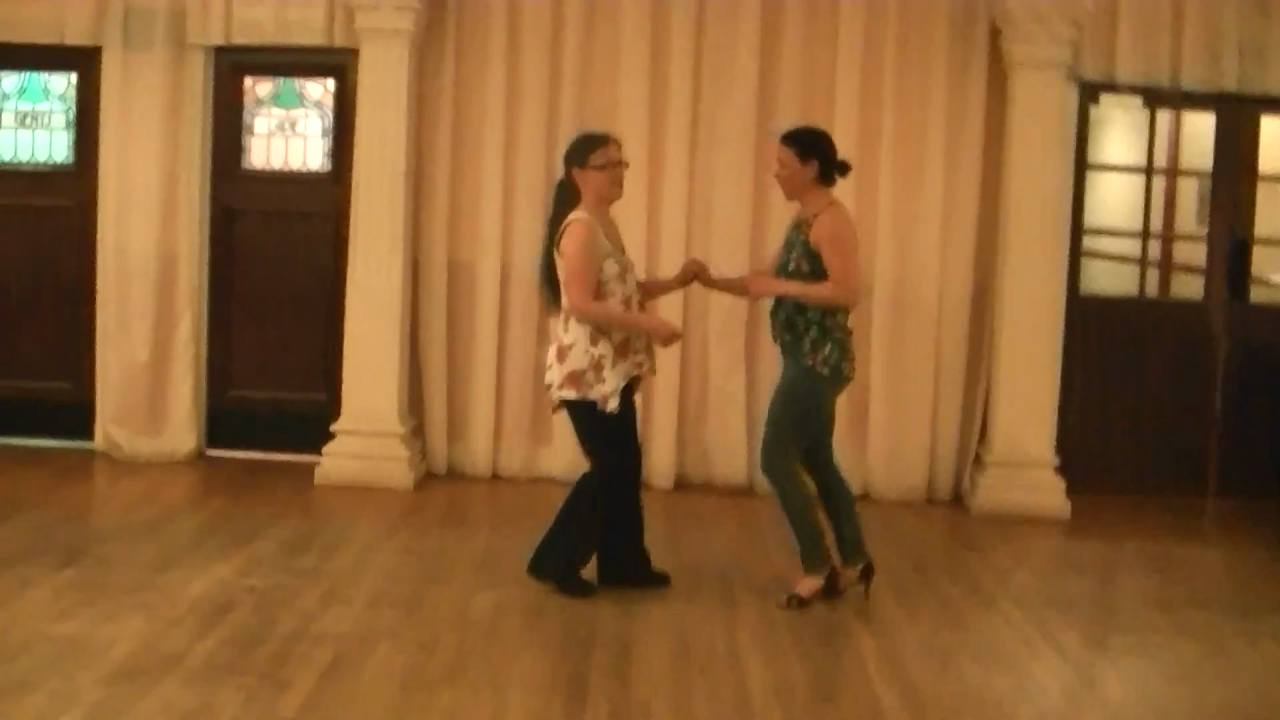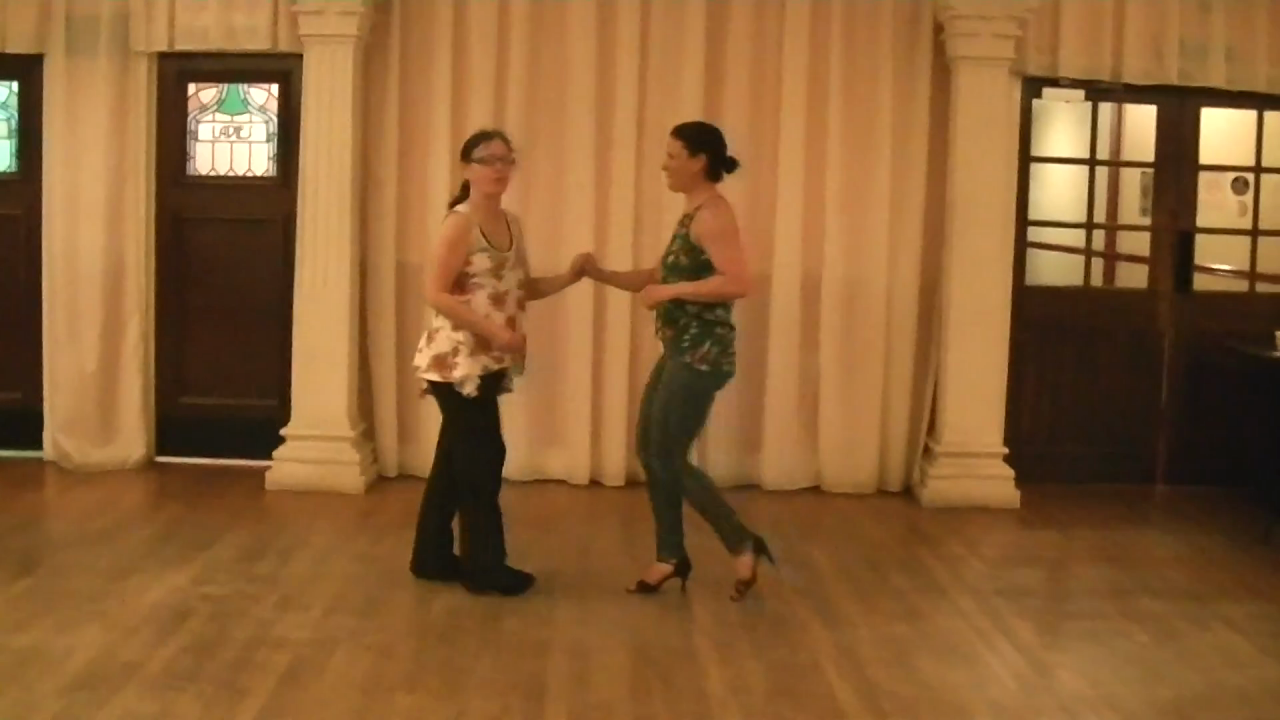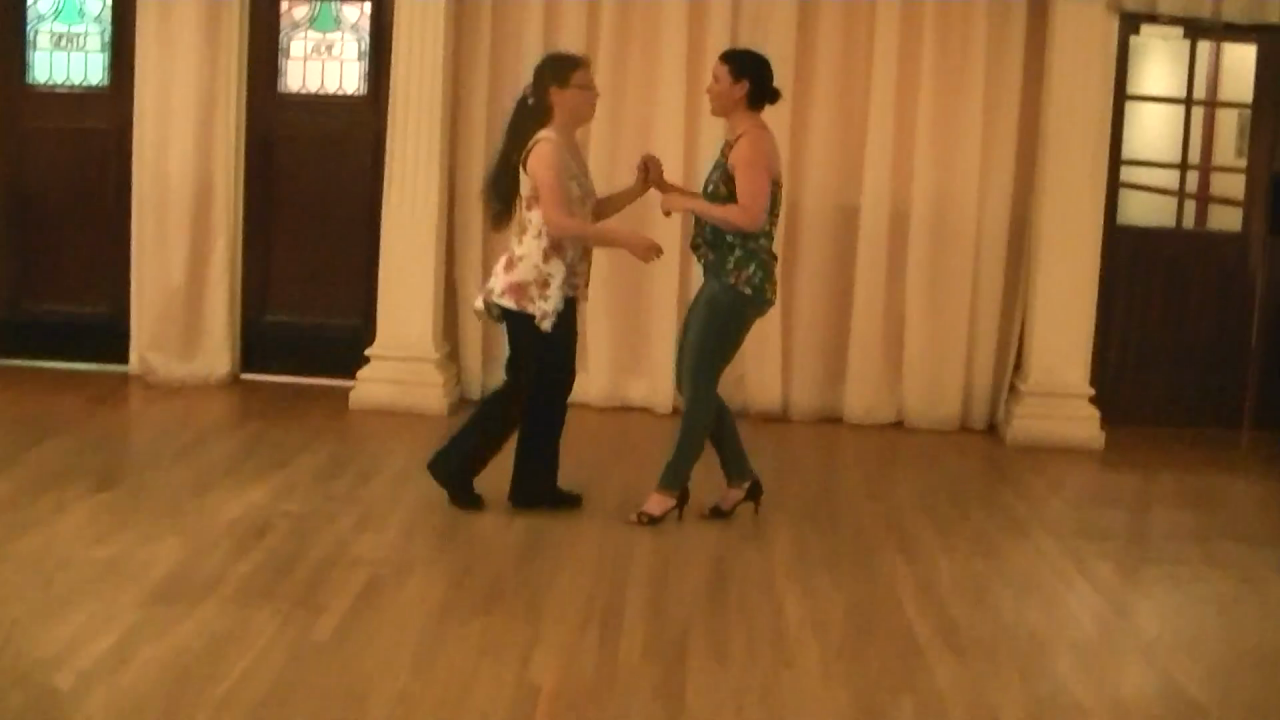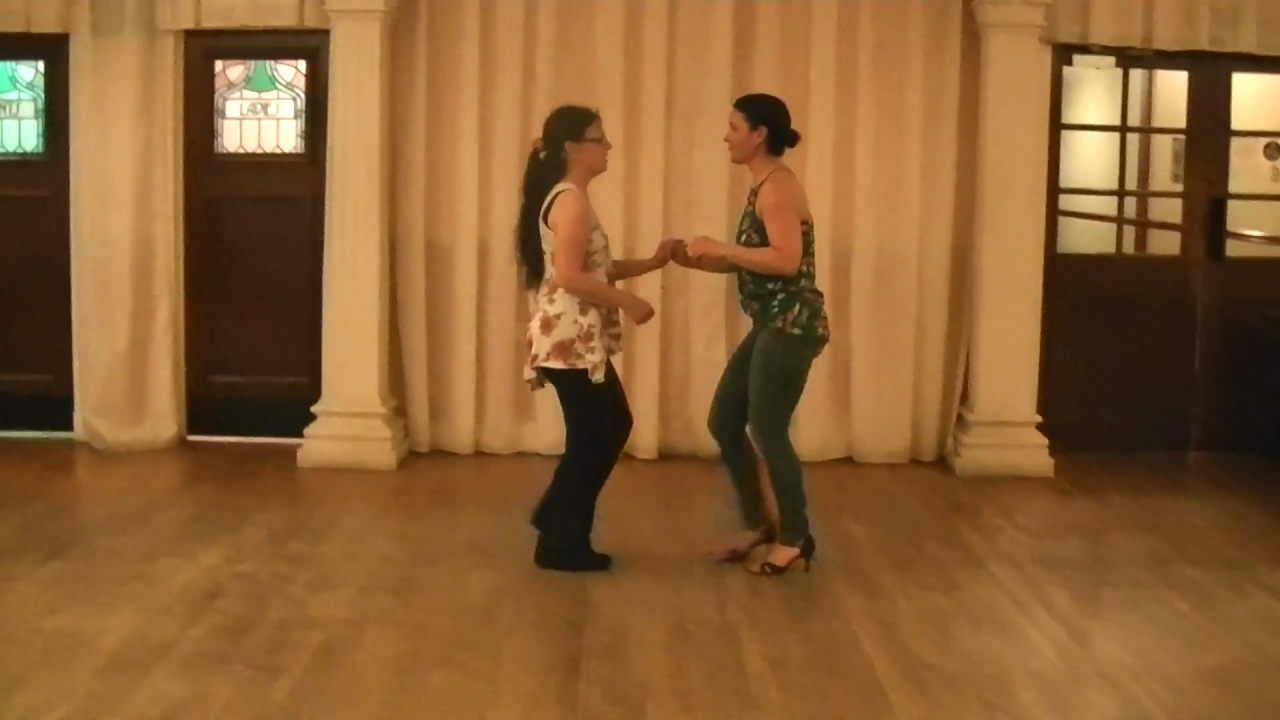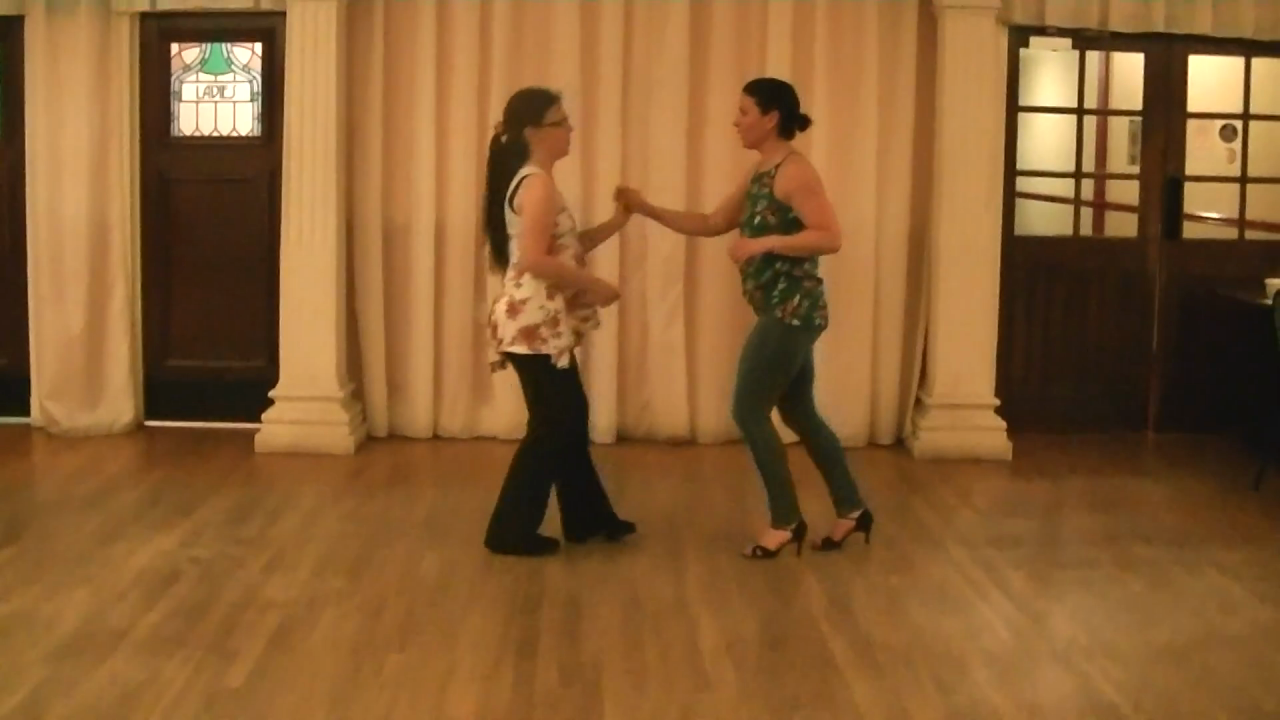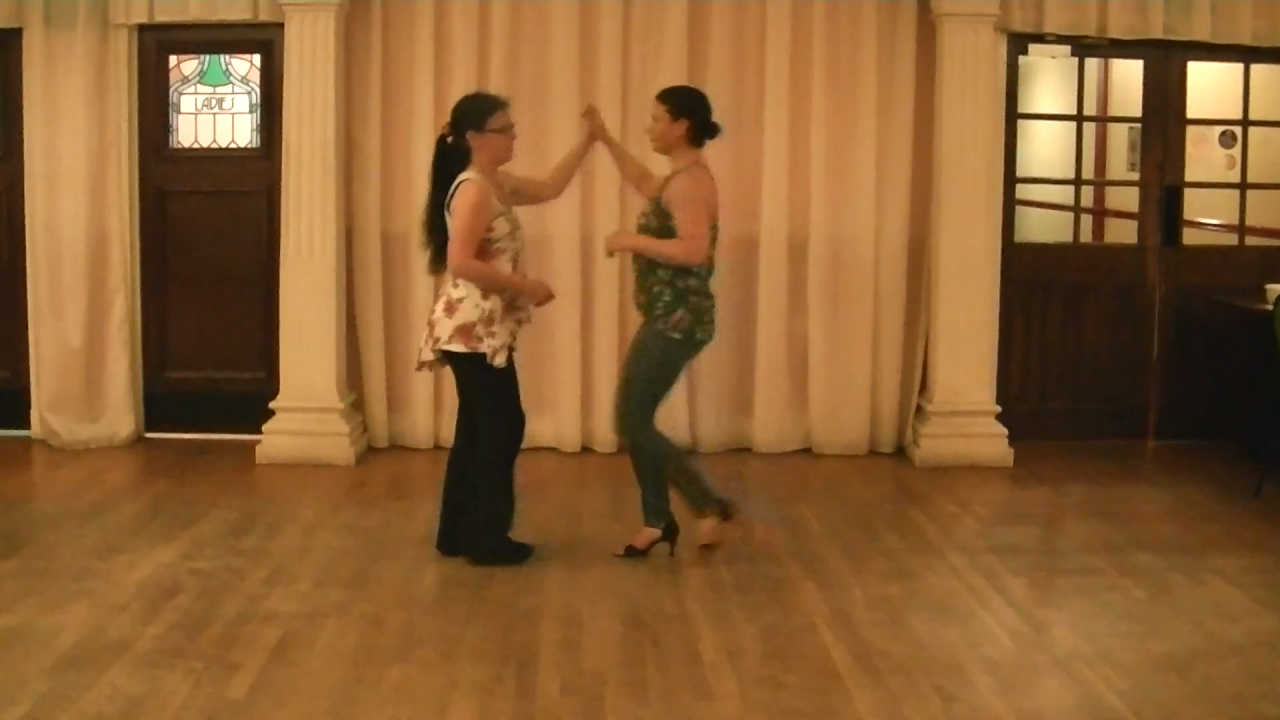
dt=0.7s
person 1, frame 1
left shoulder: (831, 220)
right shoulder: (803, 219)
left elbow: (847, 292)
right elbow: (770, 280)
left wrist: (783, 287)
right wrist: (714, 283)
left hip: (819, 359)
right hip: (806, 358)
left knee: (777, 461)
right knee: (817, 463)
left ankle: (818, 565)
right ankle: (853, 560)
person 1, frame 2
left shoulder: (714, 215)
right shoulder: (695, 214)
left elbow: (738, 282)
right elbow: (662, 276)
left wrist: (670, 291)
right wrist: (603, 275)
left hip: (702, 354)
right hip: (682, 351)
left knee: (666, 456)
right knee: (654, 452)
left ankle: (742, 545)
right ankle: (672, 556)
person 1, frame 3
left shoulder: (753, 143)
right shoulder: (740, 141)
left elbow: (749, 218)
left wrist: (688, 203)
right wrist: (665, 186)
left hip: (741, 282)
right hip: (724, 280)
left knee: (697, 386)
right knee: (694, 382)
left ankle: (672, 488)
right ankle: (741, 479)
person 1, frame 4
left shoulder: (779, 187)
right shoulder: (763, 187)
left elbow: (785, 260)
left wrist: (721, 249)
right wrist: (694, 259)
left hip: (792, 325)
right hip: (771, 325)
left knee: (768, 431)
right knee: (724, 422)
left ankle: (792, 536)
right ankle: (757, 524)
person 1, frame 5
left shoulder: (795, 171)
right shoulder: (760, 173)
left elbow: (830, 237)
right elbow: (711, 224)
left wrist: (764, 243)
right wrist: (649, 210)
left hip: (791, 310)
right hip: (781, 311)
left knee: (749, 413)
right knee: (799, 413)
left ankle: (786, 520)
right ankle: (851, 509)
person 1, frame 6
left shoulder: (689, 184)
right shoulder: (688, 175)
left elbow: (694, 252)
right elbow: (648, 185)
left wrist: (630, 242)
right wrist: (606, 140)
left hip: (675, 321)
right hip: (679, 318)
left knee: (632, 422)
right knee: (637, 419)
left ankle: (708, 504)
right ankle: (659, 522)
person 2, frame 1
left shoulder: (605, 225)
right shoulder: (580, 230)
right elbow: (583, 305)
left wrist: (676, 282)
right wrist: (649, 325)
left hip: (612, 367)
right hip: (587, 369)
left knee: (624, 465)
right knee: (610, 468)
left ankle: (624, 563)
right ankle: (555, 560)
person 2, frame 2
left shoulder: (511, 222)
right shoulder: (459, 224)
left elbow: (520, 287)
right elbow: (436, 293)
left wrist: (566, 278)
right wrist: (489, 328)
left hip: (489, 361)
right hip: (456, 358)
left knee: (460, 454)
right knee: (484, 455)
left ankle: (432, 554)
right ankle: (486, 564)
person 2, frame 3
left shoulder: (569, 147)
right shoulder: (547, 148)
left elbow: (587, 213)
right elbow: (558, 222)
left wrist: (637, 189)
right wrist: (626, 239)
left hip: (558, 288)
right hip: (531, 286)
left knee: (555, 384)
right knee: (527, 384)
left ankle: (534, 484)
right ankle: (455, 466)
person 2, frame 4
left shoulder: (566, 197)
right shoulder: (569, 200)
left elbow: (594, 267)
right elbow: (570, 277)
left wrist: (650, 263)
right wrist: (627, 302)
left hip: (577, 338)
right hip: (569, 340)
left knee: (613, 426)
right knee: (590, 437)
left ankle: (558, 517)
right ankle: (561, 545)
person 2, frame 5
left shoulder: (536, 182)
right shoulder: (536, 184)
left elbow: (565, 248)
right elbow: (535, 259)
left wrist: (615, 223)
right wrist: (593, 284)
left hip: (546, 321)
right hip: (535, 323)
left knee: (568, 416)
right knee: (553, 422)
left ankle: (587, 515)
right ankle: (511, 528)
person 2, frame 6
left shoulder: (495, 183)
right shoulder: (472, 189)
left elbow: (549, 187)
right elbow: (460, 263)
left wrist: (587, 140)
right wrist: (525, 285)
left hip: (485, 326)
right hip: (473, 328)
left knee: (480, 428)
right knee: (503, 426)
left ankle: (461, 532)
right ankle: (485, 535)
